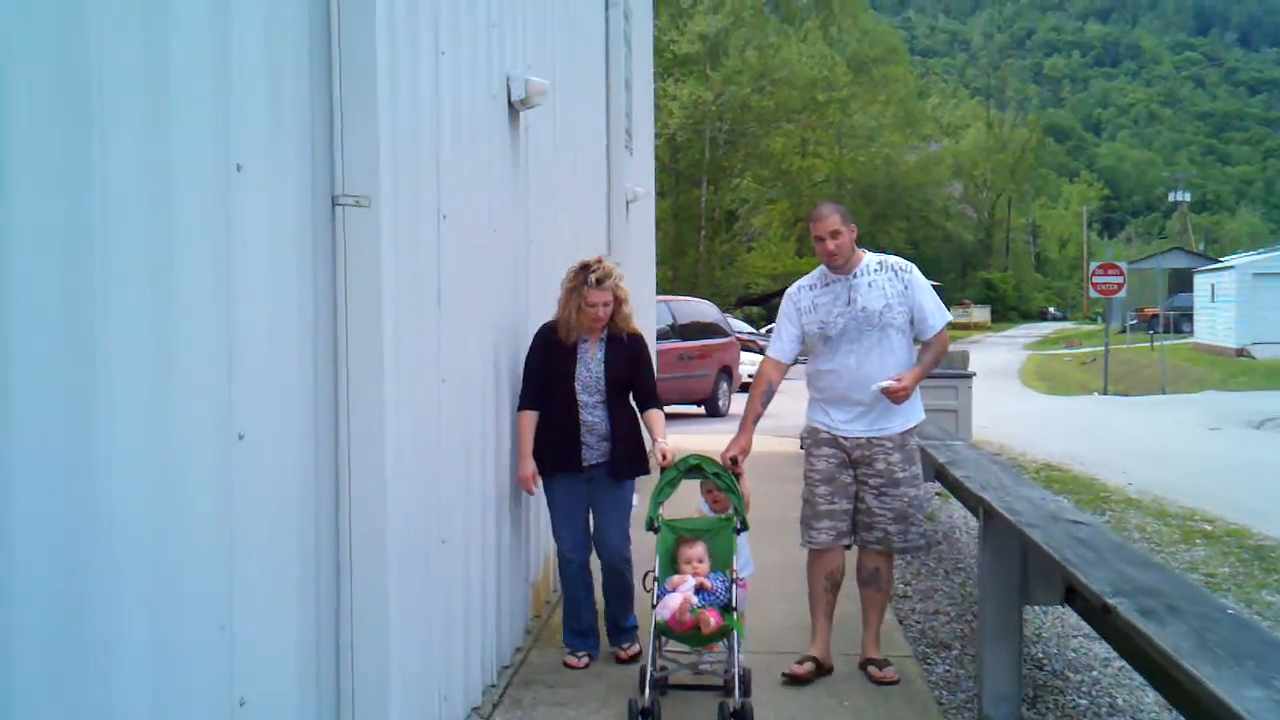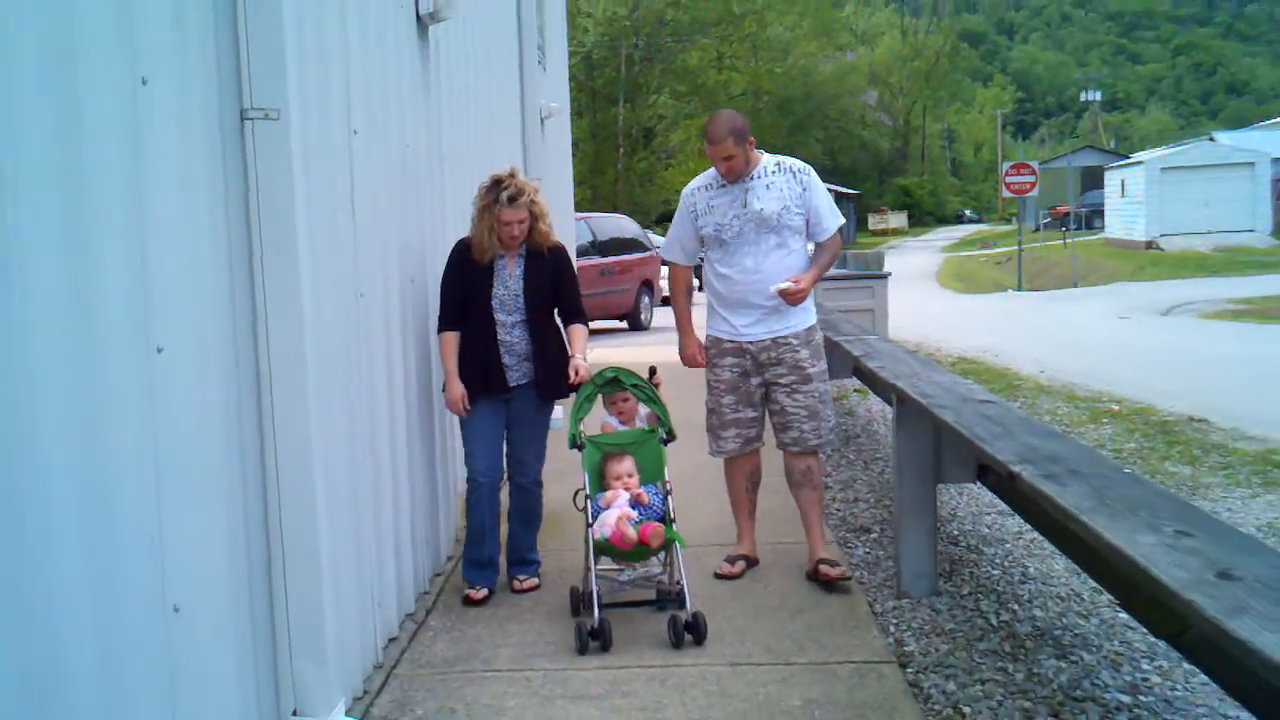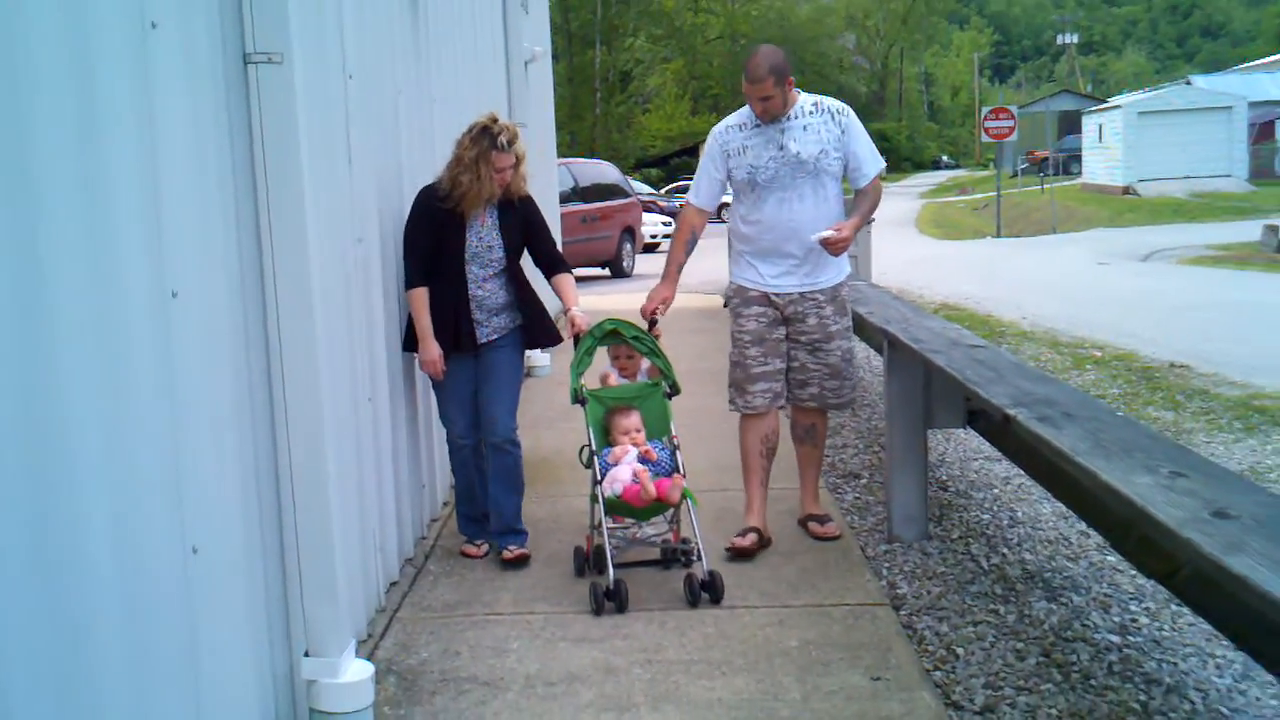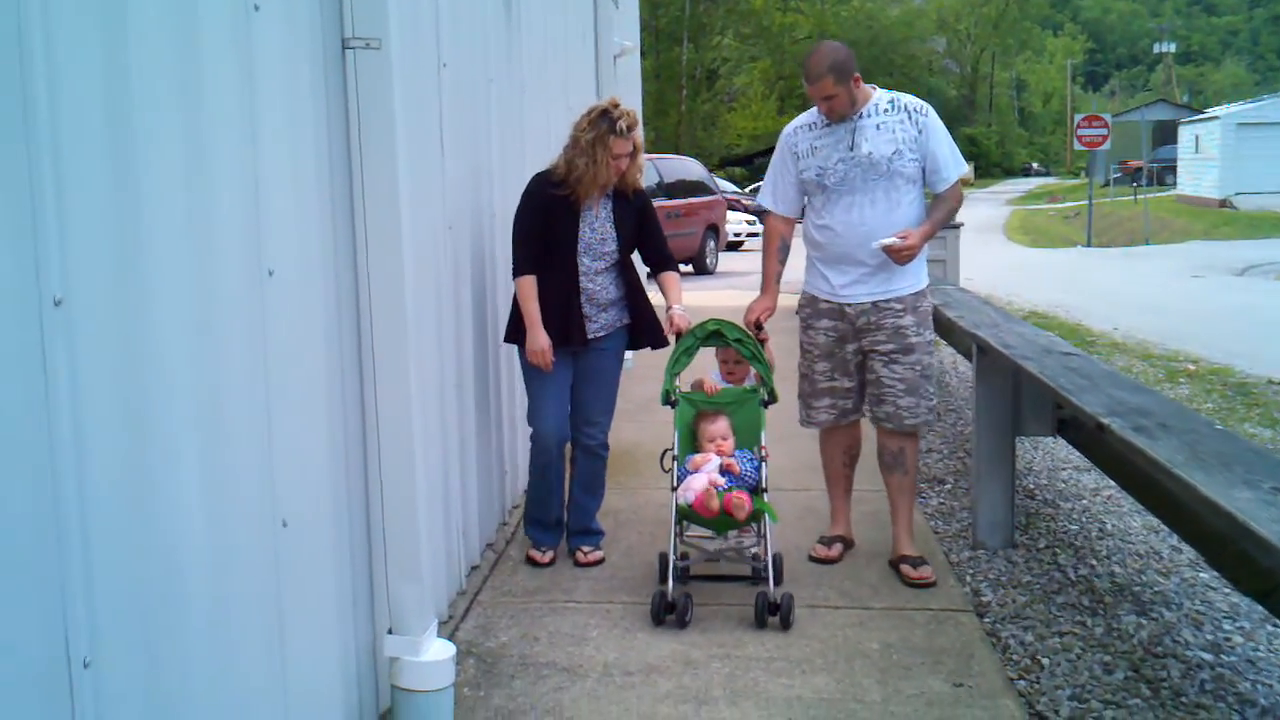
dt=1s
person 1, frame 1
left shoulder: (901, 274)
right shoulder: (800, 295)
left elbow: (937, 337)
right elbow: (774, 363)
left wrist: (914, 375)
right wrist: (746, 431)
left hip: (890, 434)
right hip: (827, 433)
left knee: (879, 542)
right knee: (823, 539)
left ankle: (871, 648)
right ankle: (819, 649)
person 1, frame 2
left shoulder: (797, 176)
right shoulder: (695, 194)
left elbow: (830, 239)
right elbow: (680, 267)
left wrist: (810, 277)
right wrist: (685, 332)
left hip: (793, 333)
right hip: (728, 339)
left knee: (803, 442)
right knee: (738, 444)
left ankle: (818, 552)
right ankle: (746, 544)
person 1, frame 3
left shoulder: (835, 117)
right shoulder: (726, 135)
left elbow: (869, 185)
right elbow: (696, 209)
left wrist: (853, 224)
right wrist: (669, 280)
left hip: (821, 286)
right hip: (754, 288)
left knee: (813, 400)
right knee: (756, 401)
left ankle: (810, 503)
right ankle: (755, 518)
person 1, frame 4
left shoulder: (915, 116)
right shoulder: (798, 135)
left elbow: (950, 191)
right elbow: (781, 218)
left wrist: (922, 233)
right wrist: (768, 291)
left hip: (899, 298)
right hip: (826, 299)
left knee: (899, 419)
right knee: (834, 416)
left ankle: (904, 542)
right ankle: (840, 524)
person 2, frame 1
left shoulder: (630, 342)
right shoulder: (549, 338)
left elbow: (647, 398)
right elbow: (530, 400)
left wrist: (660, 438)
right wrist: (526, 456)
left hip: (613, 461)
right hip: (562, 463)
left knee: (615, 549)
right knee: (572, 553)
left ankle: (624, 631)
right ankle: (580, 641)
person 2, frame 2
left shoulder: (551, 254)
right shoulder: (466, 255)
left elbow: (573, 313)
right elbow: (450, 320)
left wrist: (577, 354)
right wrist: (453, 378)
left hip: (533, 381)
right hip: (481, 382)
left knee: (527, 475)
right knee: (483, 475)
left ankle: (524, 564)
right ankle: (480, 574)
person 2, frame 3
left shoulder: (519, 204)
right shoulder: (433, 204)
left elbow: (552, 261)
right elbow: (416, 277)
left wrist: (572, 307)
right wrist: (426, 339)
left hip: (503, 334)
right hip: (450, 338)
left knee: (500, 433)
right knee: (462, 437)
left ankle: (508, 534)
right ankle: (476, 528)
person 2, frame 4
left shoulder: (632, 199)
right shoulder: (545, 191)
left elbow: (660, 258)
right elbow: (524, 264)
left wrist: (674, 306)
right wrist: (534, 328)
left hip: (607, 333)
right hip: (550, 331)
left knee: (592, 438)
right knee: (549, 434)
left ankle: (584, 532)
right ankle: (542, 533)
